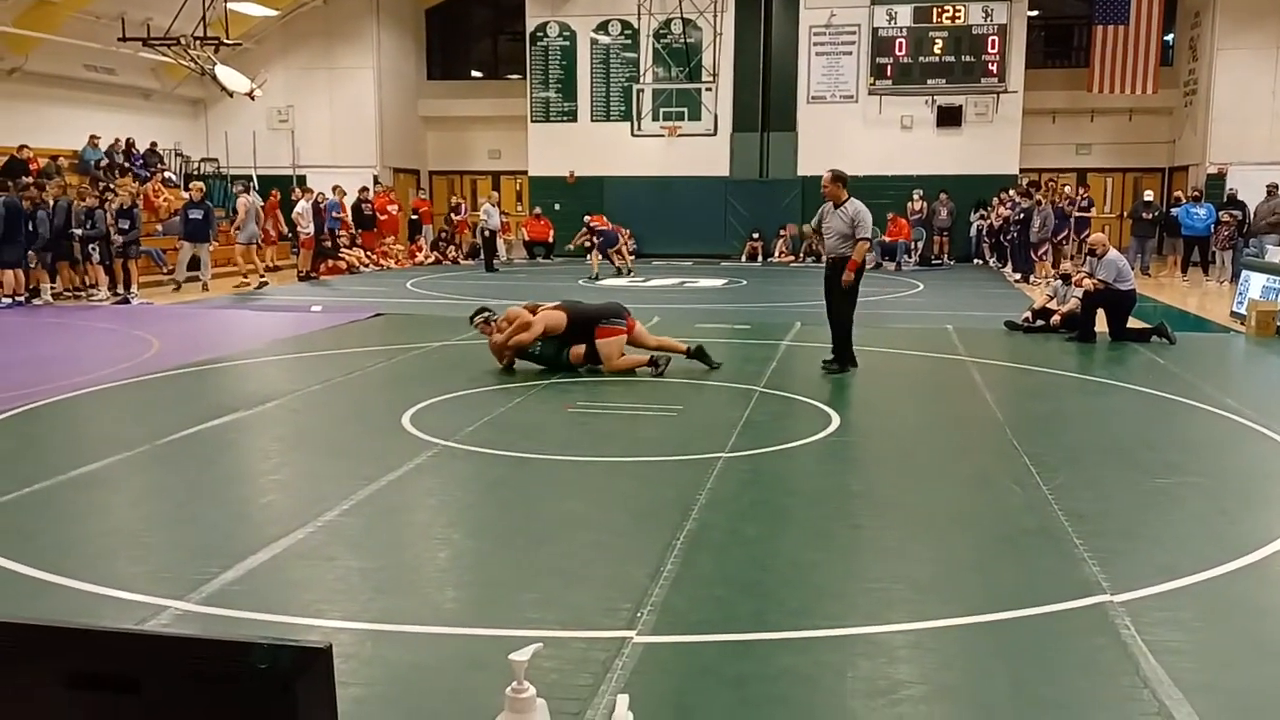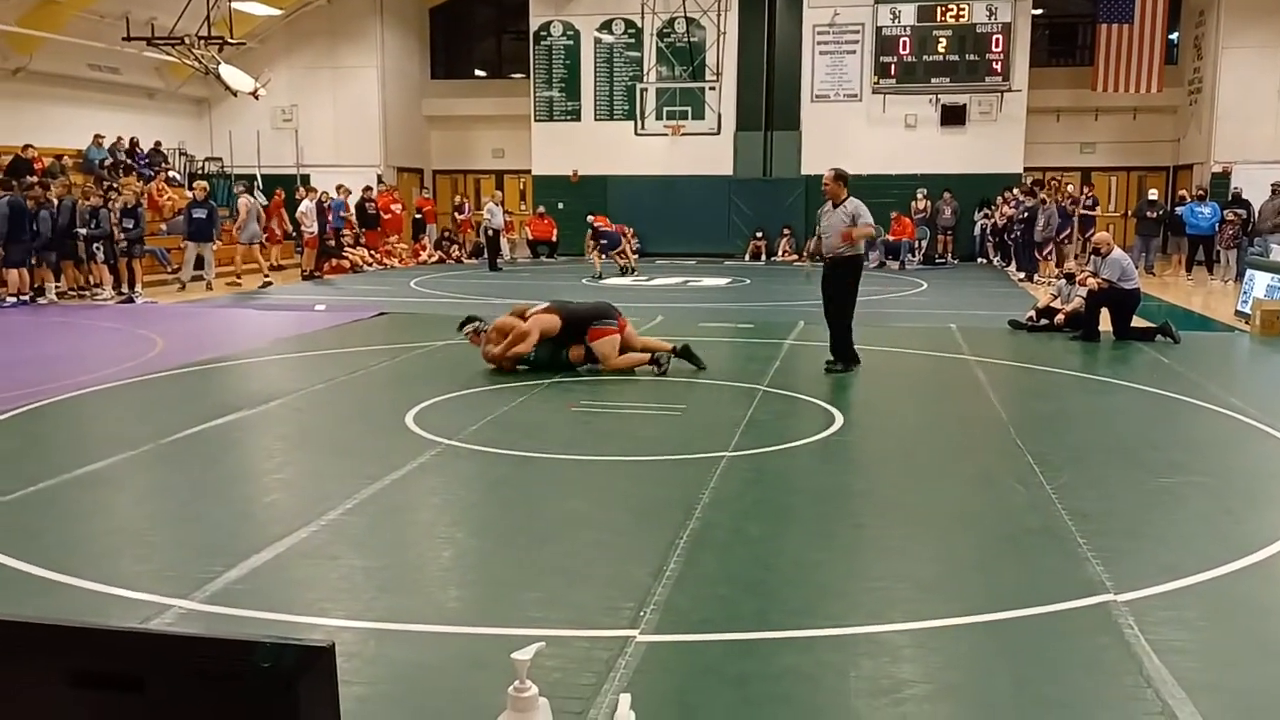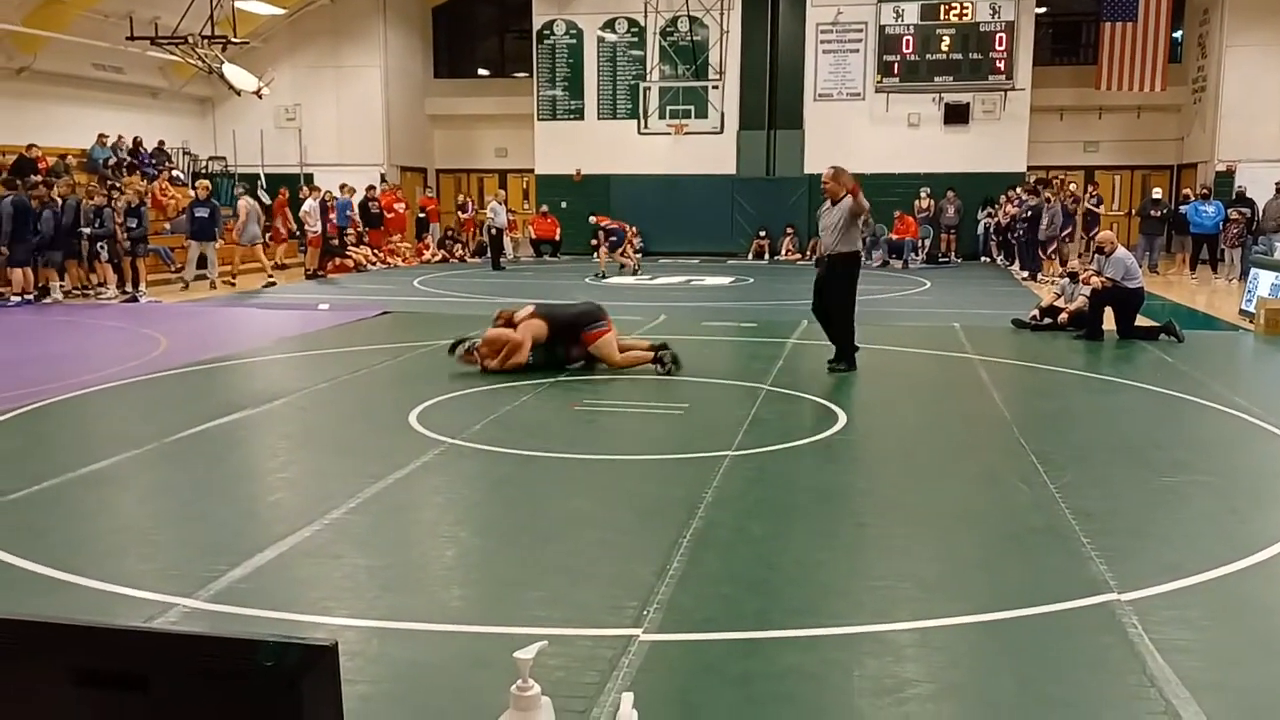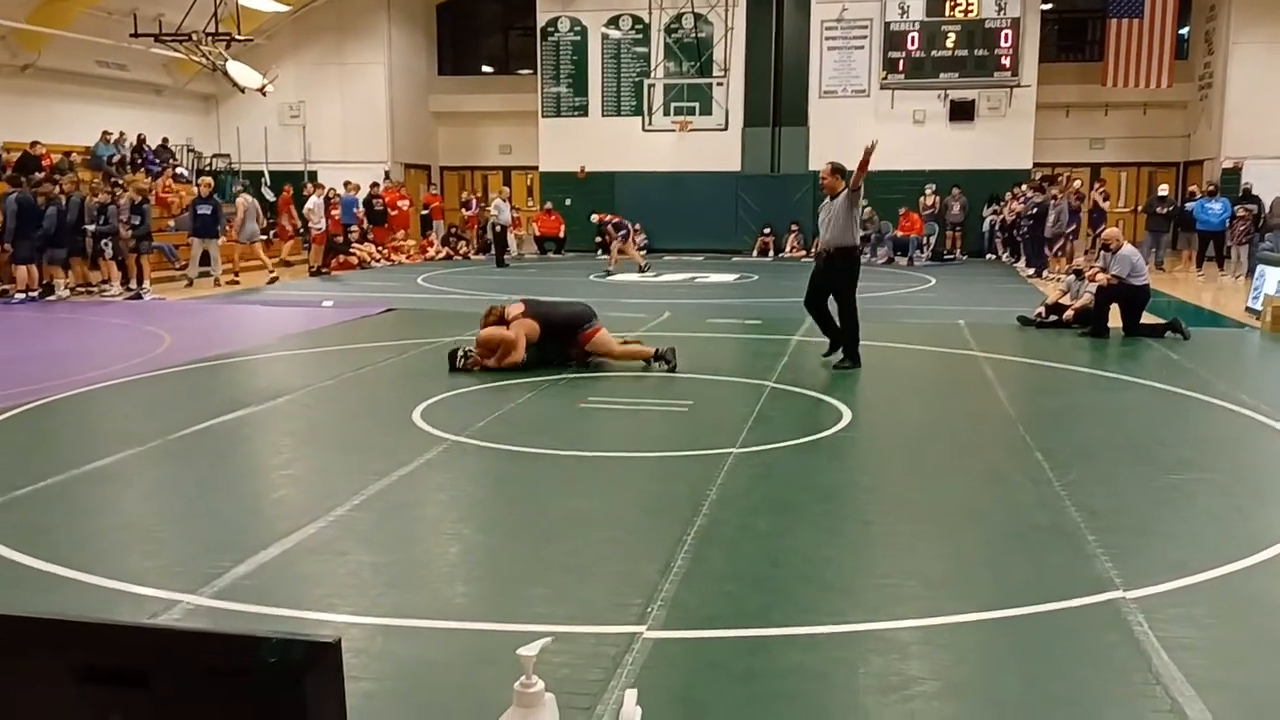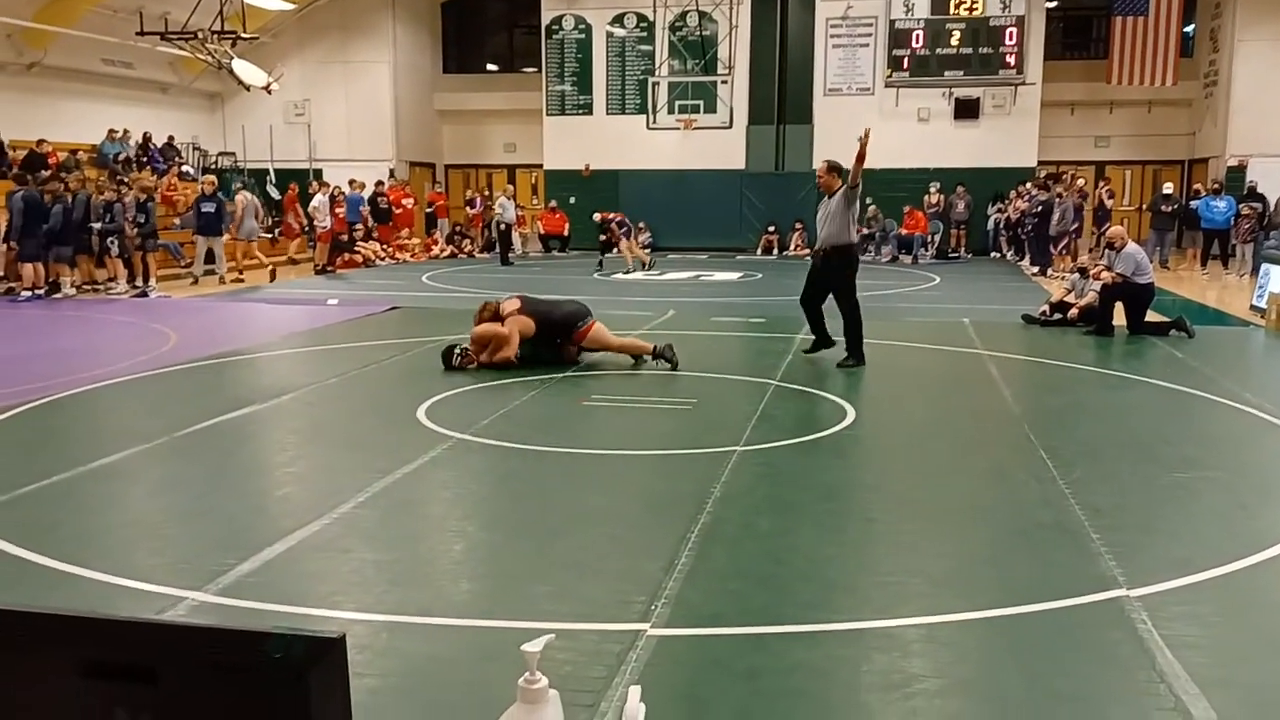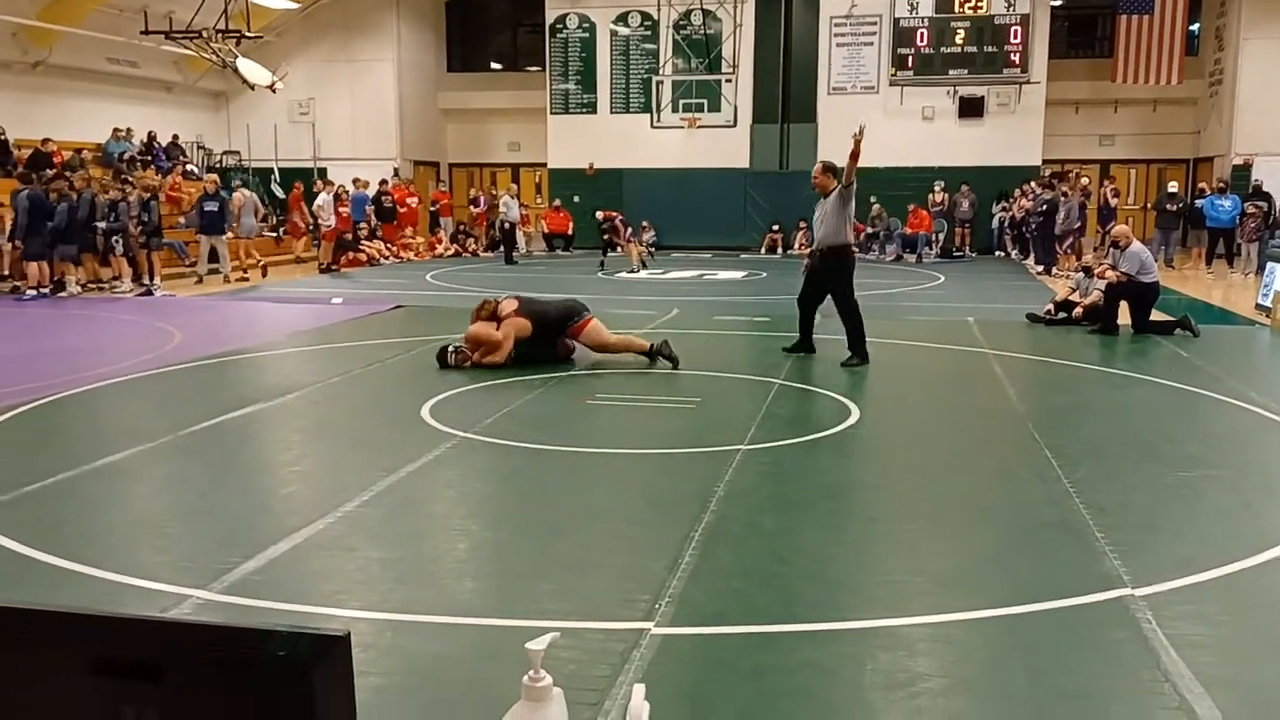
dt=0.1s
person 1, frame 1
left shoulder: (540, 319)
right shoulder: (548, 310)
left elbow: (528, 338)
left wrist: (503, 342)
left hip: (608, 320)
right hip: (615, 311)
left knee: (612, 364)
right knee: (651, 342)
left ankle: (653, 360)
right ankle: (693, 351)
person 1, frame 2
left shoulder: (534, 324)
right shoulder: (537, 311)
left elbow: (525, 349)
left wrist: (498, 354)
left hip: (600, 320)
right hip: (605, 310)
left knee: (611, 363)
right knee: (636, 345)
left ankle: (656, 359)
right ankle: (679, 350)
person 1, frame 3
left shoulder: (525, 329)
right shoulder: (523, 313)
left elbow: (520, 358)
left wrist: (496, 365)
left hip: (589, 322)
right hip: (591, 309)
left knee: (615, 360)
right knee: (612, 348)
left ankle: (658, 357)
right ankle: (656, 348)
person 1, frame 4
left shoulder: (517, 329)
right shoulder: (513, 307)
left elbow: (516, 358)
left wrist: (492, 363)
left hip: (579, 322)
right hip: (580, 310)
left knee: (615, 351)
right knee: (587, 349)
left ankle: (659, 353)
right ankle: (626, 345)
person 1, frame 5
left shoulder: (511, 325)
right shoulder: (508, 302)
left elbow: (508, 355)
left wrist: (481, 360)
left hip: (575, 321)
right hip: (575, 309)
left knee: (612, 344)
left ankle: (657, 350)
right ankle: (637, 348)
person 1, frame 6
left shoulder: (509, 325)
right shoulder: (506, 301)
left elbow: (499, 357)
left wrist: (475, 360)
left hip: (572, 318)
right hip: (571, 307)
left knee: (610, 342)
right knee: (601, 346)
left ankle: (655, 347)
right ankle: (645, 348)
person 2, frame 1
left shoulder: (857, 209)
right shoulder: (825, 208)
left elbow: (864, 242)
right elbow: (814, 229)
left wrist: (851, 270)
left hip: (848, 267)
right hip: (831, 265)
left knee: (842, 313)
right knee: (834, 313)
left ankle: (843, 360)
right ankle: (845, 356)
person 2, frame 2
left shoulder: (855, 207)
right shoulder: (824, 209)
left elbow: (869, 230)
left wrist: (850, 234)
left hip: (847, 265)
right hip: (829, 265)
left knee: (841, 314)
right knee: (830, 313)
left ankle: (845, 360)
right ankle: (848, 355)
person 2, frame 3
left shoulder: (851, 203)
right shoulder: (824, 207)
left elbow: (864, 208)
left wrist: (855, 191)
right wrist: (817, 259)
left hip: (846, 264)
right hip: (826, 264)
left knee: (843, 313)
right knee: (819, 308)
left ankle: (846, 360)
right ankle: (845, 347)
person 2, frame 4
left shoulder: (851, 196)
right shoulder: (825, 204)
left elbow: (857, 181)
left wrist: (865, 158)
right wrist: (818, 255)
left hip: (845, 258)
right hip: (825, 259)
left knee: (846, 308)
right knee: (812, 301)
left ankle: (851, 356)
right ankle: (836, 337)
person 2, frame 5
left shoulder: (847, 194)
right shoulder: (823, 202)
left elbow: (855, 173)
left wrist: (862, 150)
right wrist: (814, 254)
left hip: (843, 257)
right hip: (823, 257)
left knee: (848, 307)
right knee: (809, 299)
left ankle: (855, 354)
right ankle: (822, 338)
person 2, frame 6
left shoulder: (843, 194)
right shoulder: (821, 202)
left elbow: (850, 171)
left wrist: (856, 148)
right wrist: (811, 256)
left hip: (839, 258)
right hip: (820, 258)
left knee: (847, 307)
right knee: (805, 301)
left ankle: (859, 353)
right ankle: (805, 343)
